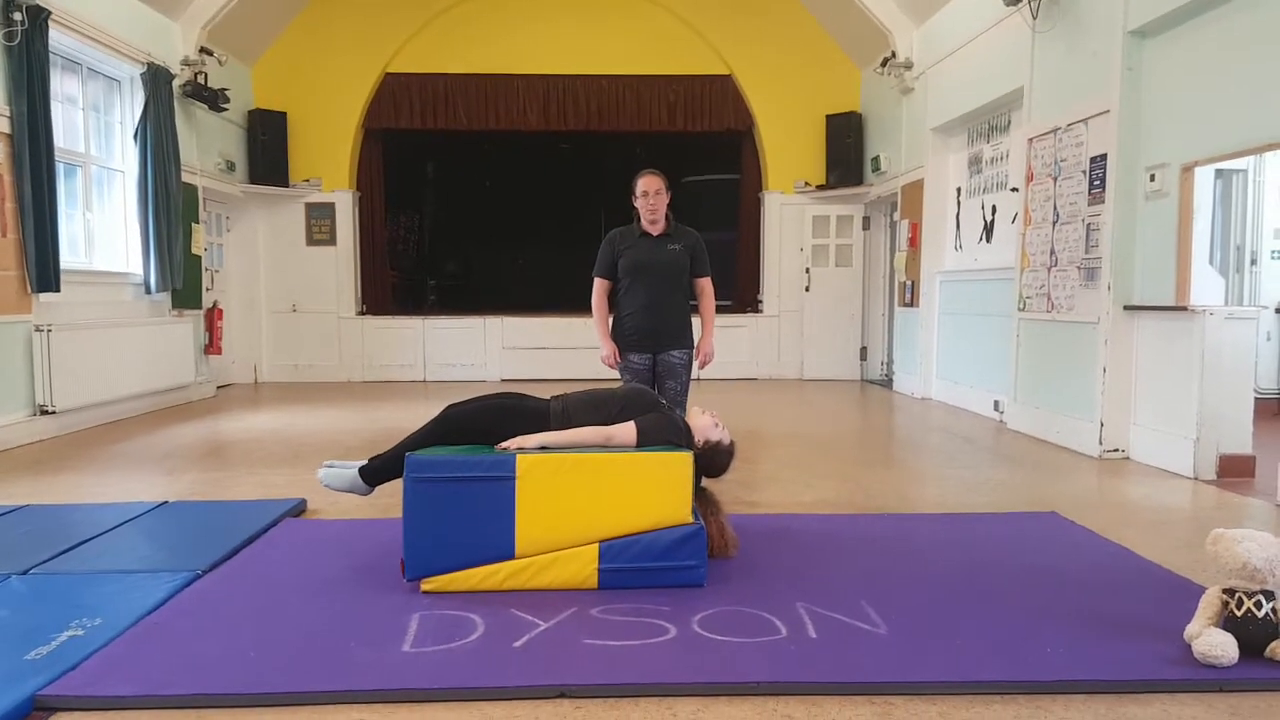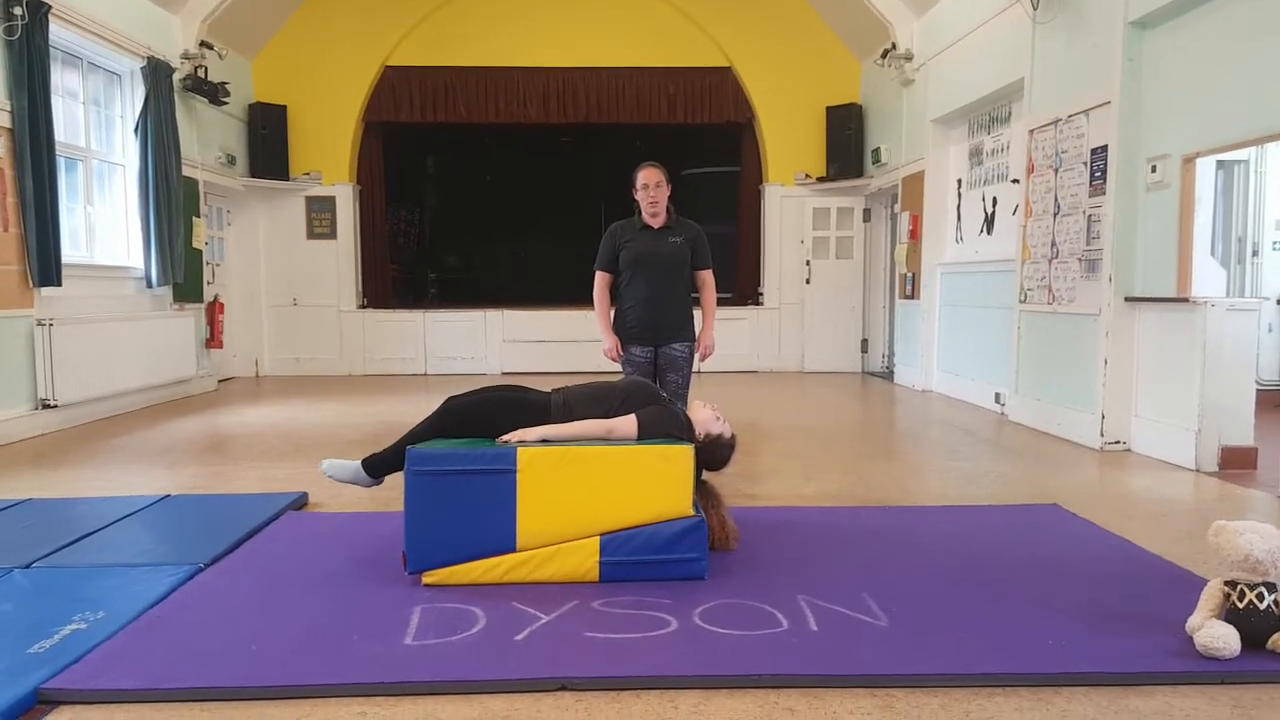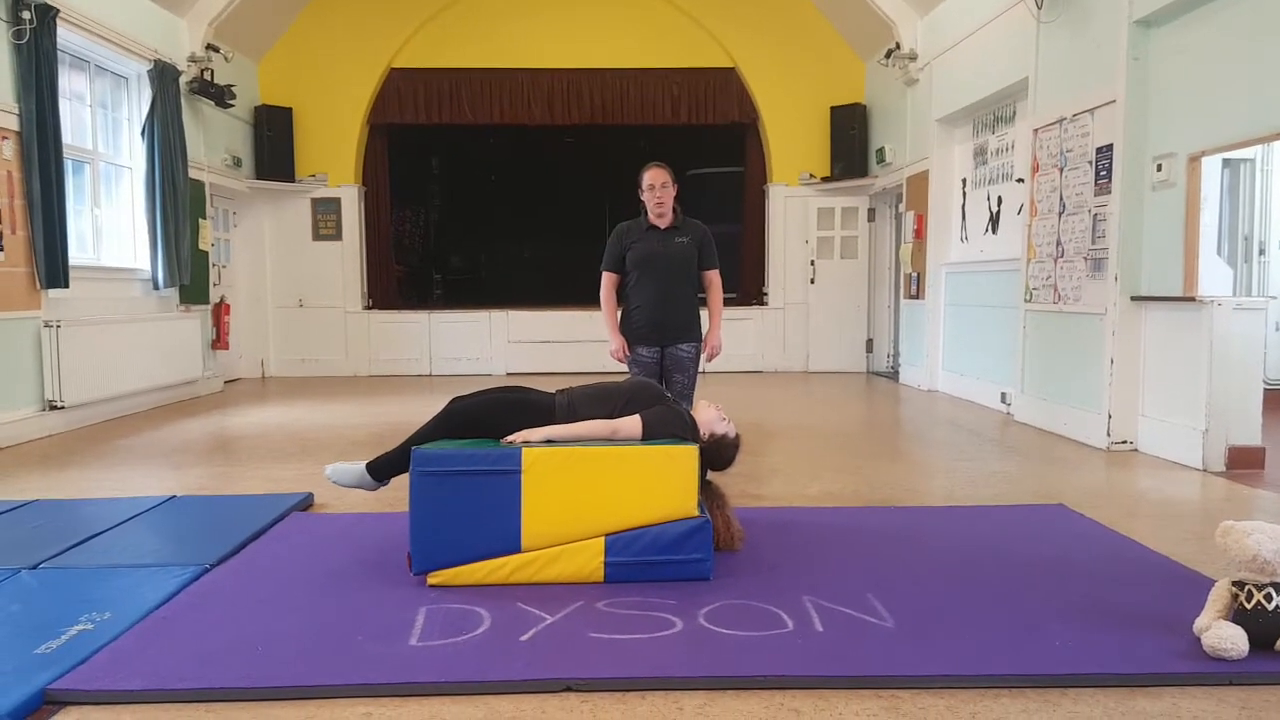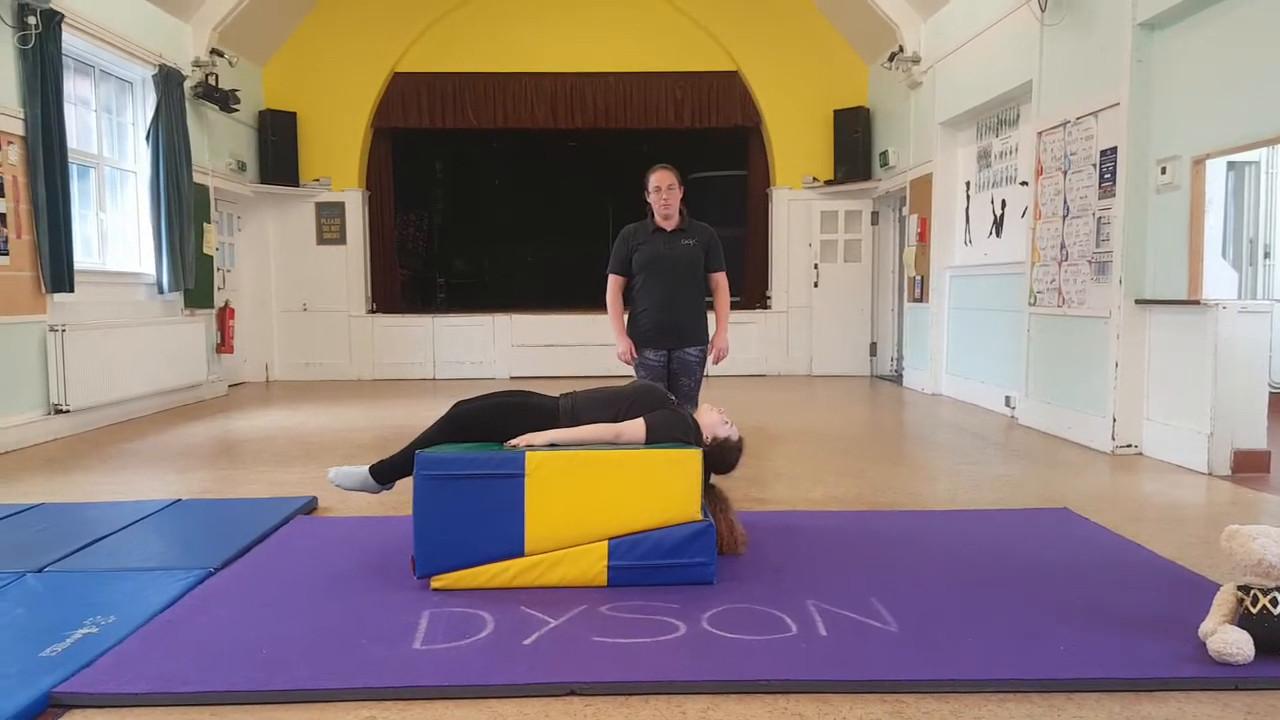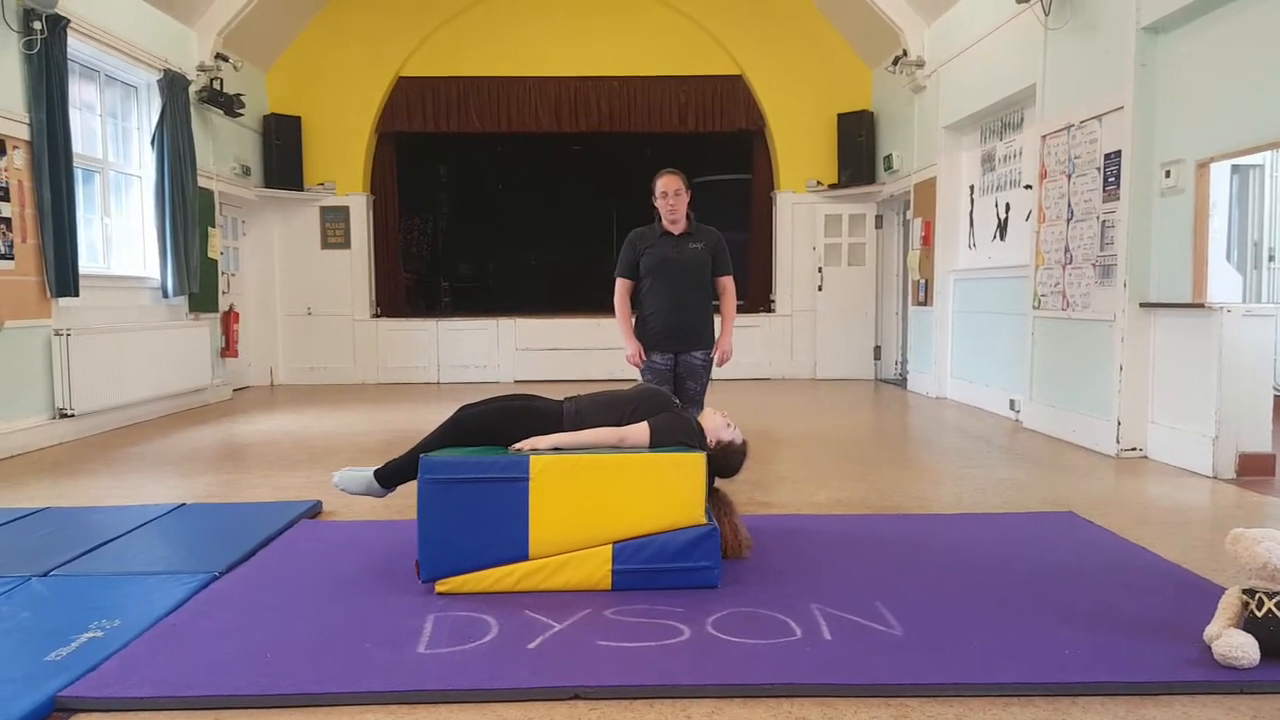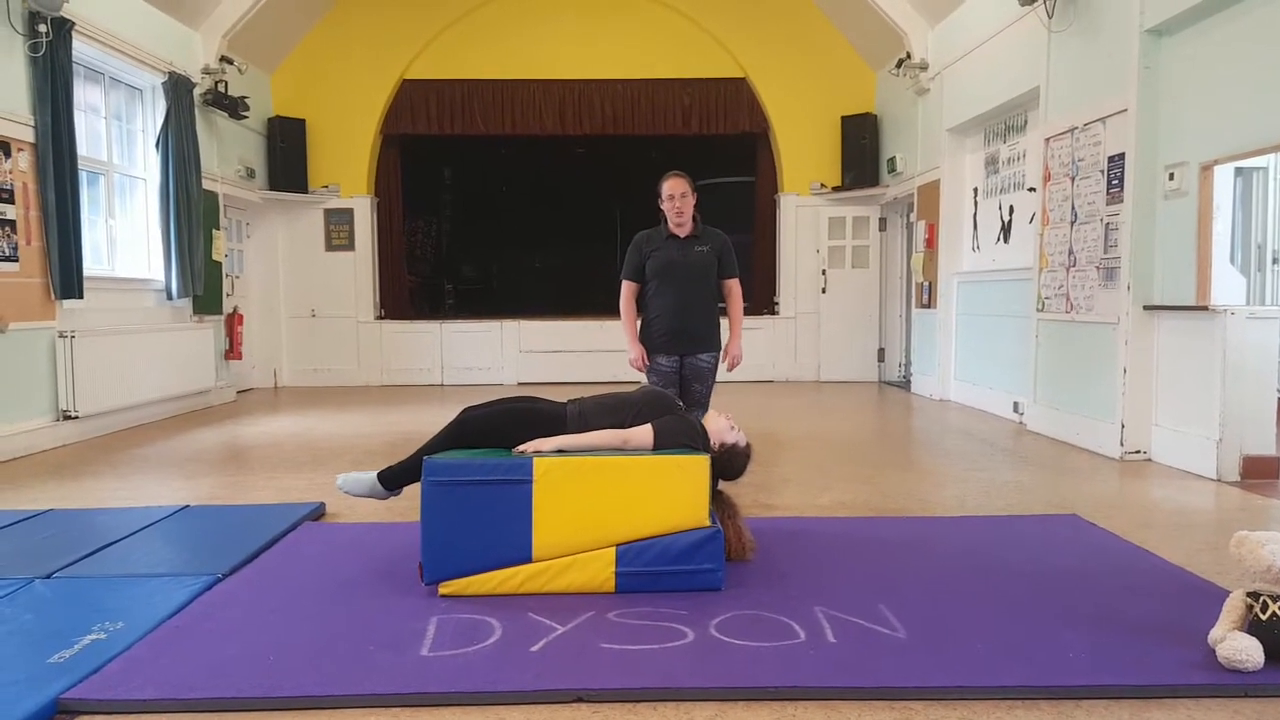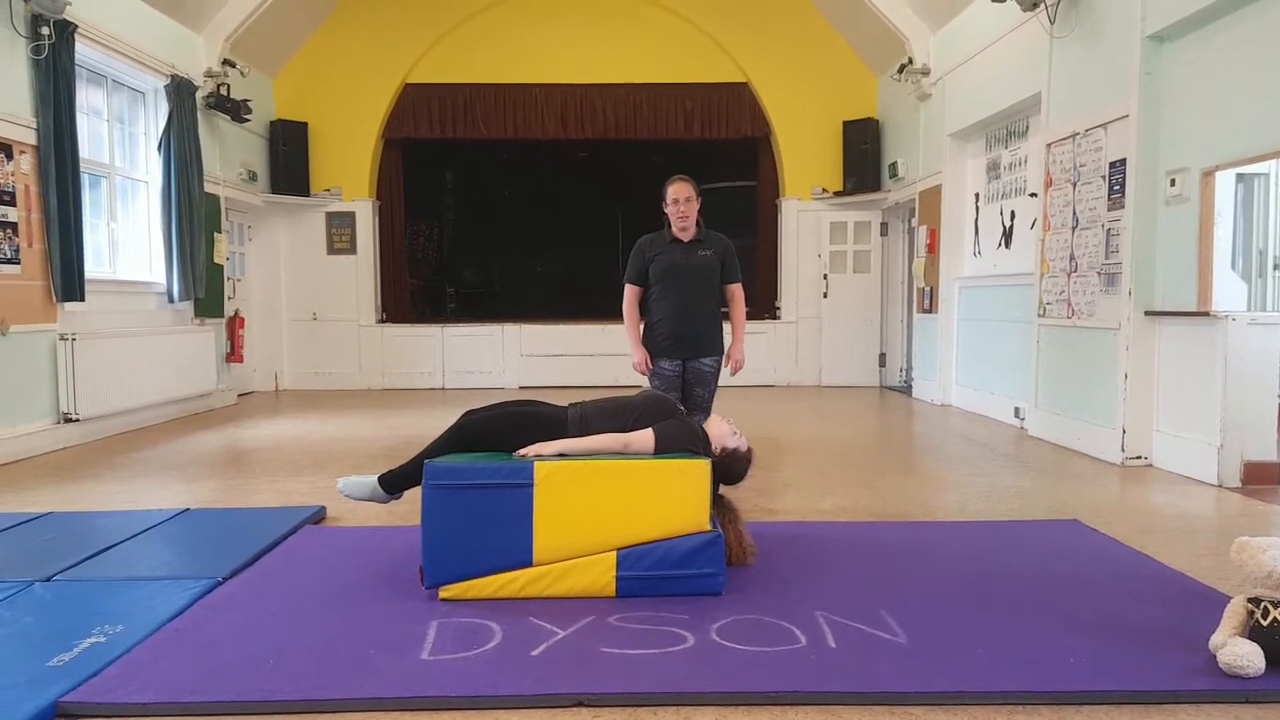
dt=0.3s
person 1, frame 1
left shoulder: (672, 431)
right shoulder: (669, 418)
left elbow: (607, 436)
left wrist: (538, 439)
left hip: (548, 424)
right hip: (550, 410)
left knee: (452, 424)
right knee: (454, 416)
left ankle: (368, 477)
right ankle: (375, 468)
person 1, frame 2
left shoulder: (673, 424)
right shoulder: (669, 411)
left elbow: (607, 429)
left wrist: (539, 432)
left hip: (548, 418)
right hip: (549, 404)
left knee: (452, 417)
right knee: (455, 407)
left ankle: (372, 469)
right ankle: (377, 464)
person 1, frame 3
left shoulder: (677, 424)
right shoulder: (675, 412)
left elbow: (612, 430)
left wrist: (543, 433)
left hip: (552, 418)
right hip: (554, 404)
left knee: (458, 418)
right knee: (459, 408)
left ankle: (375, 472)
right ankle: (381, 468)
person 1, frame 4
left shoulder: (680, 427)
right shoulder: (677, 414)
left elbow: (615, 433)
left wrist: (546, 436)
left hip: (555, 421)
right hip: (557, 408)
left knee: (461, 422)
right knee: (463, 412)
left ankle: (379, 475)
right ankle: (383, 471)
person 1, frame 5
left shoulder: (685, 431)
right shoulder: (682, 419)
left elbow: (620, 438)
left wrist: (551, 441)
left hip: (559, 425)
right hip: (562, 412)
left knee: (465, 427)
right knee: (467, 418)
left ankle: (383, 479)
right ankle: (389, 475)
person 1, frame 6
left shoulder: (688, 435)
right shoulder: (687, 423)
left elbow: (623, 440)
left wrist: (554, 444)
left hip: (562, 428)
right hip: (565, 414)
left knee: (468, 429)
right knee: (470, 419)
left ankle: (387, 482)
right ankle: (391, 479)
person 1, frame 7
left shoulder: (689, 438)
right shoulder: (687, 426)
left elbow: (624, 443)
left wrist: (555, 447)
left hip: (565, 431)
right hip: (567, 417)
left knee: (470, 432)
right knee: (472, 421)
left ankle: (387, 485)
right ankle: (392, 483)
person 2, frame 1
left shoulder: (689, 239)
right shoulder: (616, 240)
left elbow: (704, 290)
right elbow: (600, 292)
left wrist: (707, 336)
right wrist: (604, 339)
left hip: (676, 345)
right hip: (631, 345)
person 2, frame 2
left shoulder: (690, 232)
right shoulder: (618, 233)
left elbow: (706, 282)
right elbow: (601, 285)
left wrist: (708, 329)
right wrist: (607, 333)
left hip: (678, 338)
right hip: (633, 338)
left knee: (676, 407)
person 2, frame 3
left shoulder: (697, 232)
right shoulder: (624, 234)
left elbow: (712, 282)
right elbow: (608, 286)
left wrist: (714, 329)
right wrist: (614, 333)
left hip: (684, 338)
right hip: (640, 338)
left knee: (681, 407)
person 2, frame 4
left shoulder: (703, 235)
right shoulder: (631, 236)
left elbow: (719, 285)
right elbow: (614, 289)
left wrist: (721, 332)
right wrist: (620, 336)
left hip: (691, 341)
right hip: (647, 341)
left knee: (686, 409)
person 2, frame 5
left shoulder: (710, 238)
right shoulder: (638, 240)
left elbow: (726, 288)
right elbow: (622, 292)
left wrist: (726, 335)
right wrist: (629, 339)
left hip: (698, 344)
right hip: (653, 344)
left knee: (691, 413)
person 2, frame 6
left shoulder: (717, 241)
right shoulder: (644, 242)
left elbow: (732, 291)
right elbow: (628, 295)
left wrist: (735, 338)
right wrist: (632, 342)
left hip: (704, 347)
right hip: (659, 347)
left knee: (697, 415)
person 2, frame 7
left shoulder: (720, 245)
right shoulder: (647, 246)
left elbow: (735, 296)
right elbow: (631, 299)
left wrist: (738, 343)
right wrist: (636, 346)
left hip: (706, 351)
right hip: (662, 351)
left knee: (699, 419)
